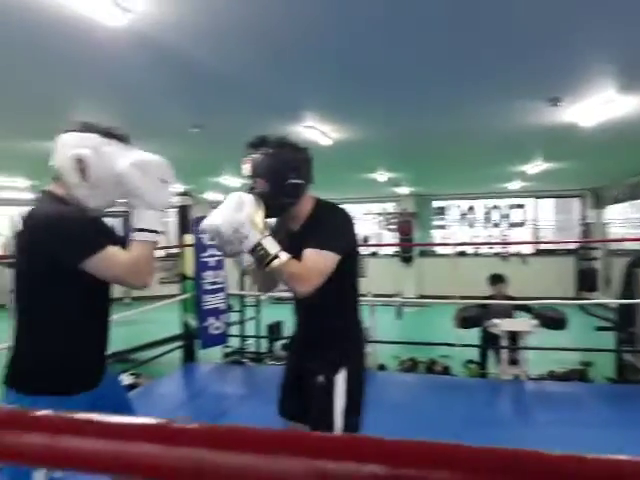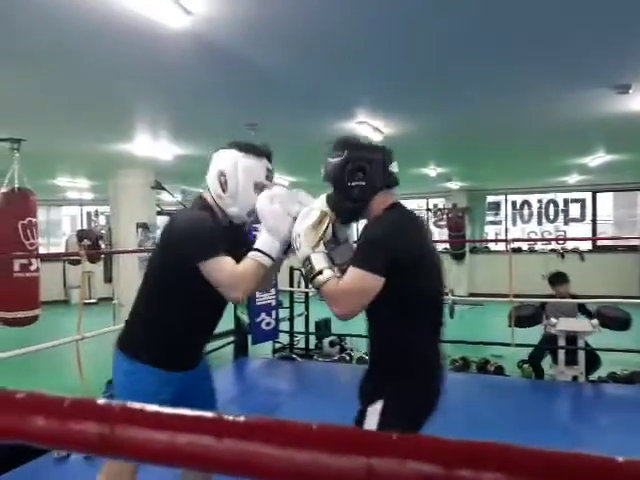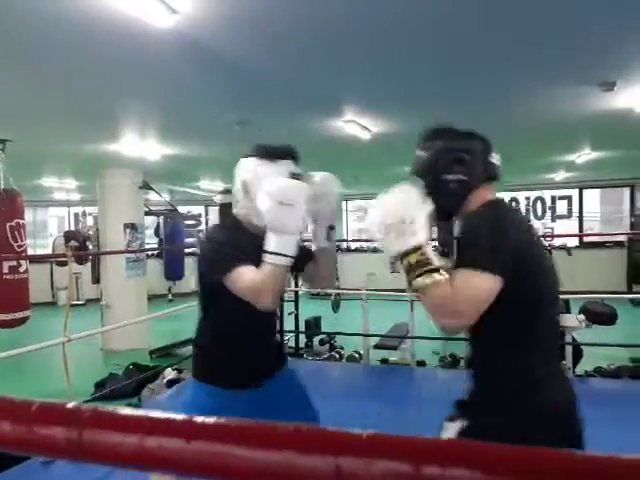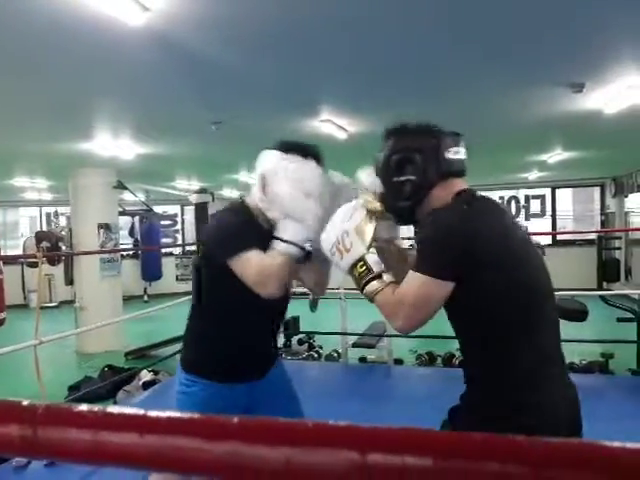
dt=0.5s
person 1, frame 1
left shoulder: (78, 218)
right shoulder: (55, 221)
left elbow: (128, 267)
right elbow: (137, 276)
left wrist: (143, 208)
right wrist: (150, 207)
left hip: (91, 377)
right hip: (44, 390)
person 1, frame 2
left shoulder: (231, 227)
right shoulder: (194, 224)
left elbow: (258, 279)
right elbow: (237, 288)
left wrist: (278, 232)
right wrist: (273, 233)
left hip: (188, 360)
right hip: (145, 361)
person 1, frame 3
left shoulder: (276, 234)
right shoulder: (220, 241)
left elbow: (324, 280)
right elbow: (264, 298)
left wrist: (323, 225)
right wrist: (284, 234)
left hip: (271, 371)
right hip: (218, 382)
person 1, frame 4
left shoulder: (282, 227)
right shoulder: (227, 224)
left elbow: (316, 284)
right elbow: (268, 285)
left wrist: (327, 228)
right wrist: (299, 223)
left hip: (263, 369)
right hip: (209, 376)
person 2, frame 1
left shoulder: (331, 220)
right shoulder: (283, 226)
left elbow: (304, 282)
right elbow: (265, 284)
left wrist: (255, 239)
right wrist: (238, 248)
left hip: (336, 349)
right hip: (306, 342)
right knee: (300, 427)
person 2, frame 2
left shoulder: (387, 230)
right shoulder: (398, 224)
left elbow: (344, 304)
right elbow: (357, 281)
left wrist: (310, 252)
right wrist: (331, 242)
left hip: (402, 376)
right hip: (406, 368)
person 2, frame 3
left shoulder: (485, 228)
right shoulder: (507, 222)
left elbow: (453, 316)
right elbow: (460, 289)
left wrist: (408, 247)
left hip: (505, 410)
person 2, frame 4
left shoulder: (451, 224)
right shoulder: (489, 214)
left elbow: (404, 315)
right elbow: (415, 279)
left wrist: (359, 259)
right wrist: (376, 238)
